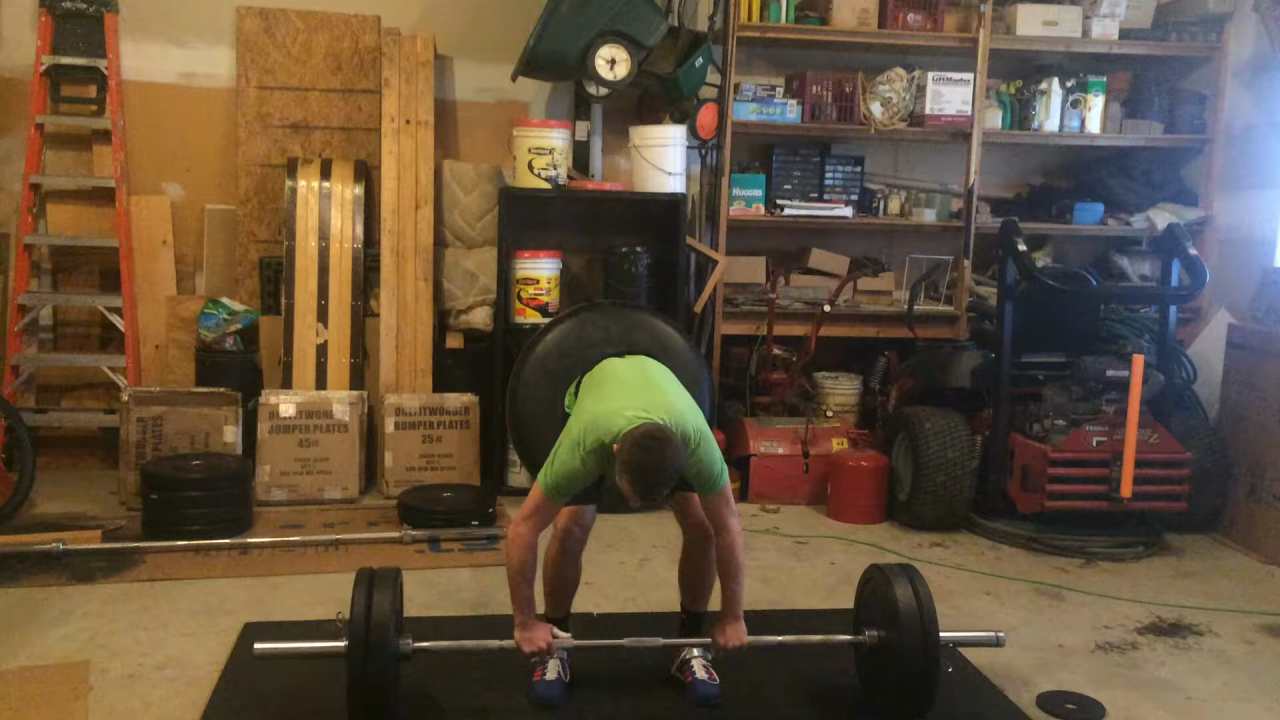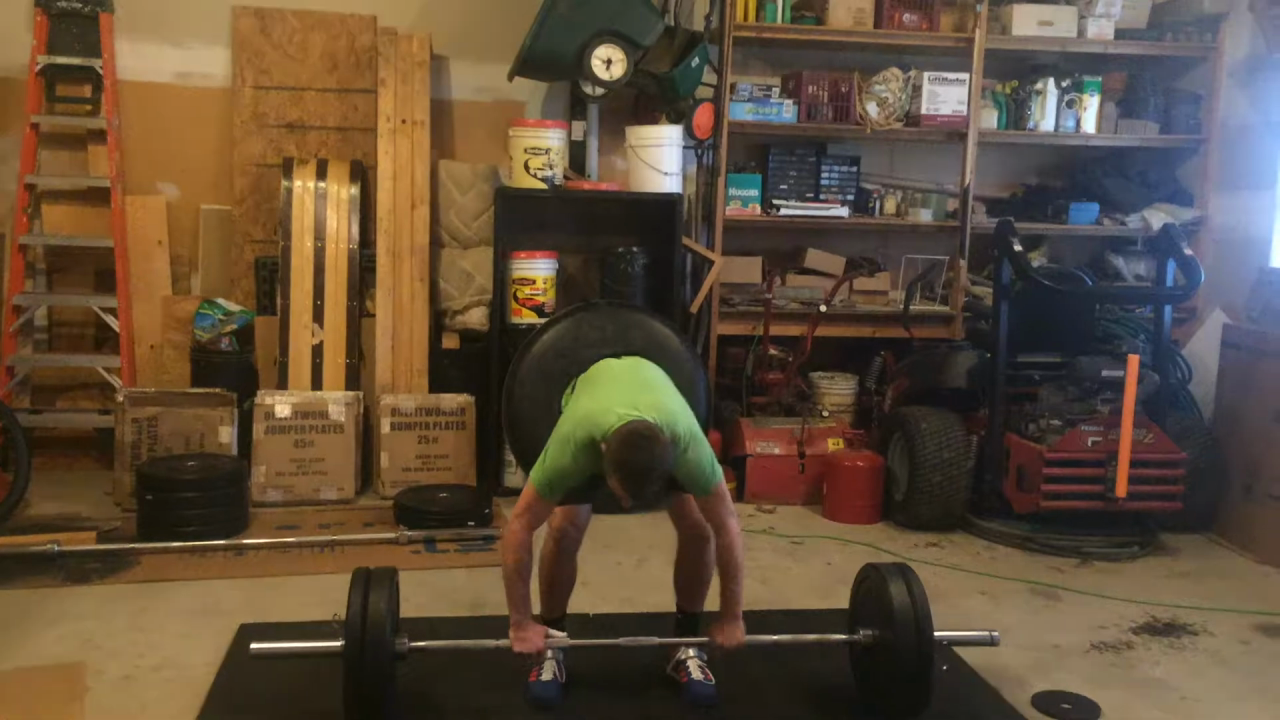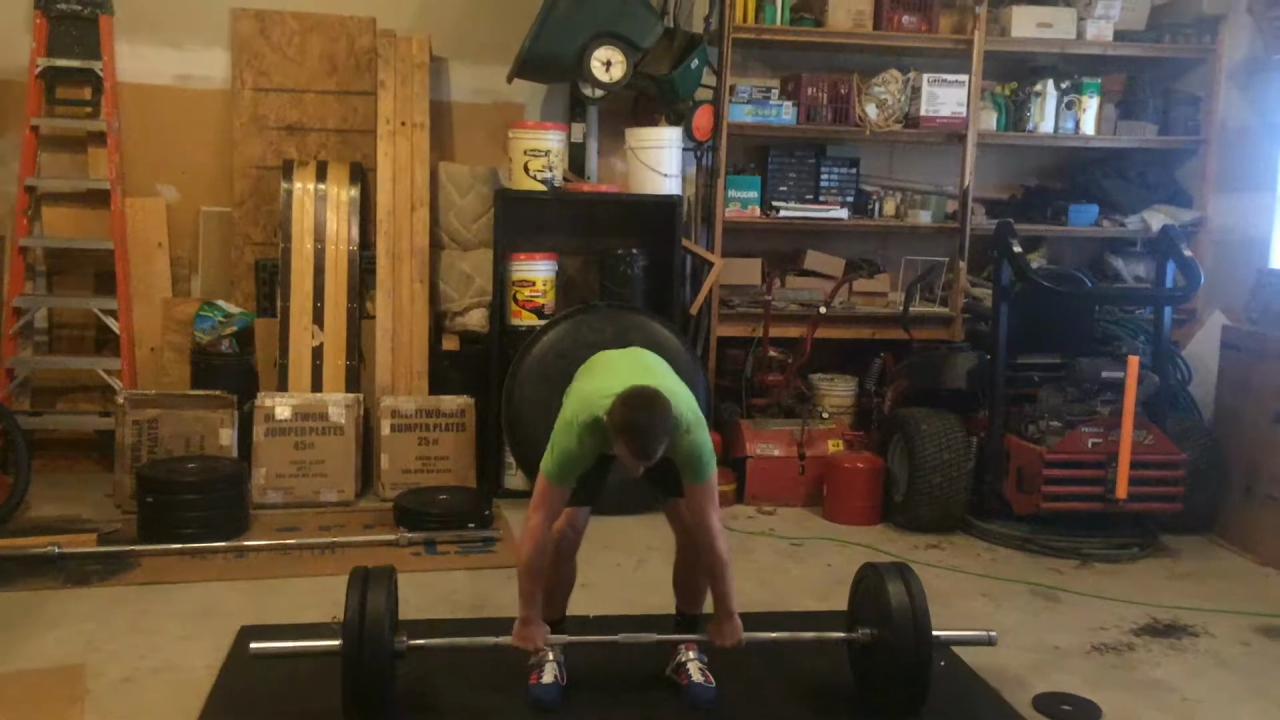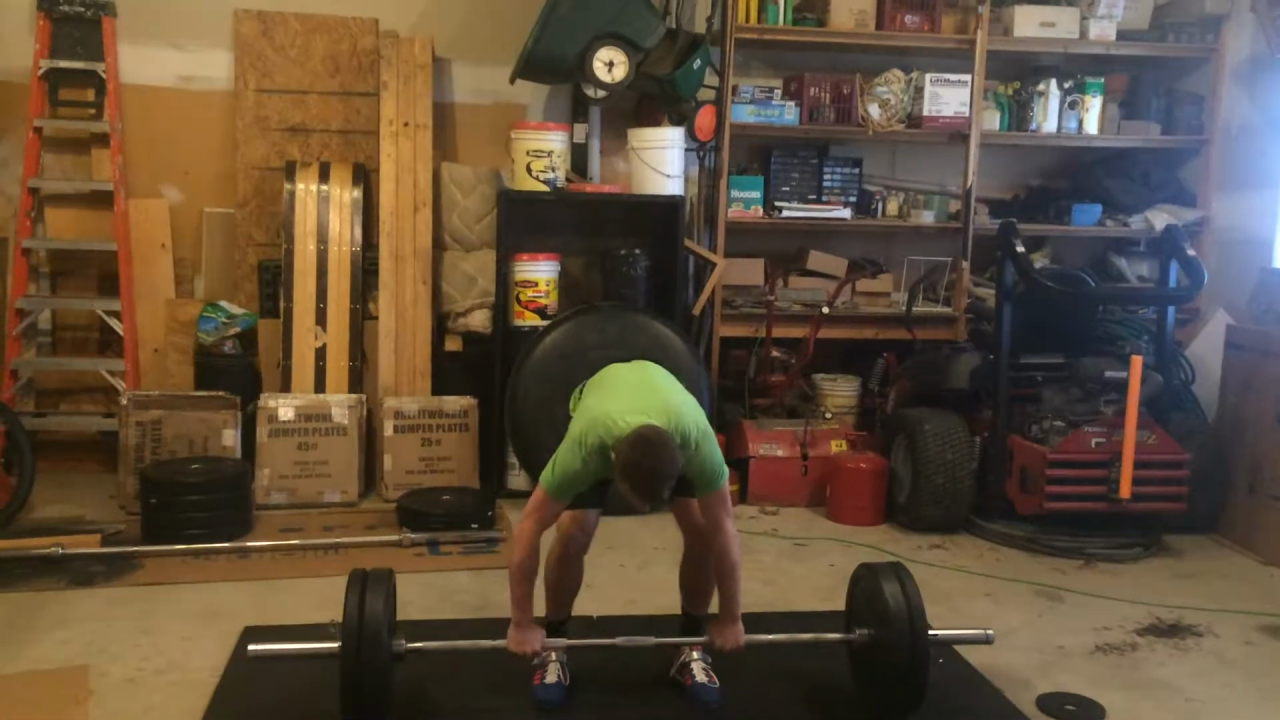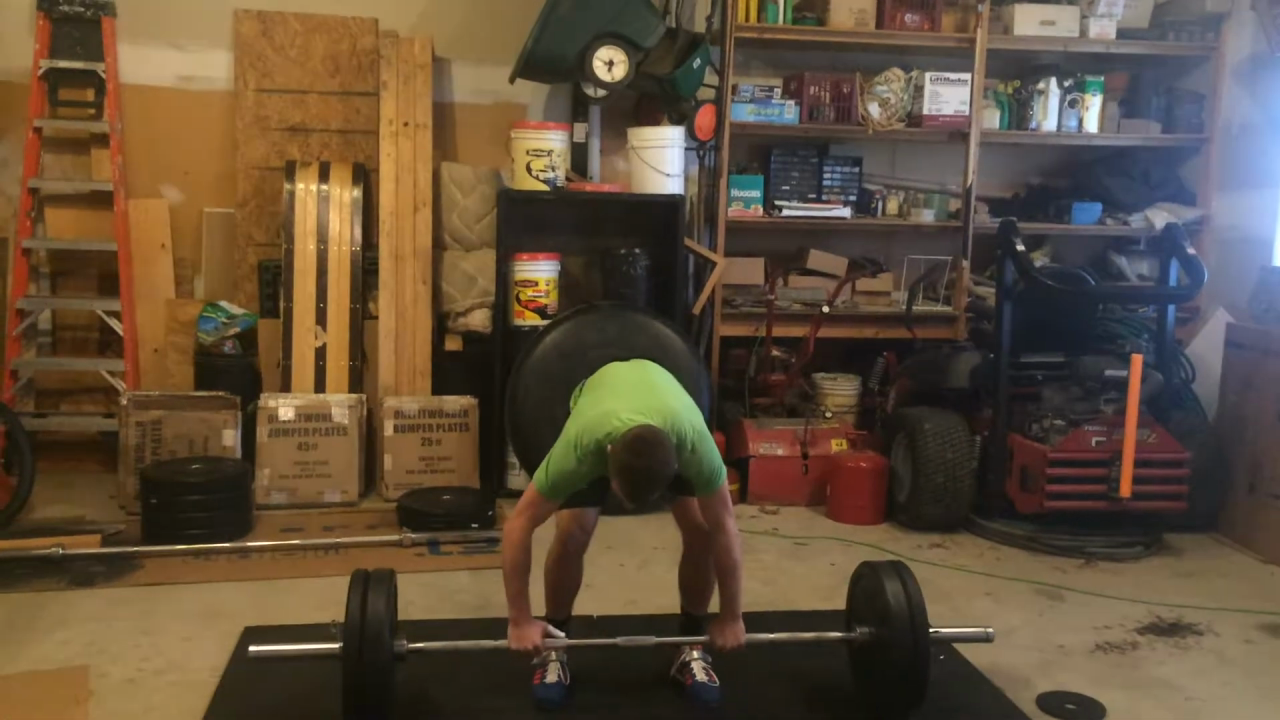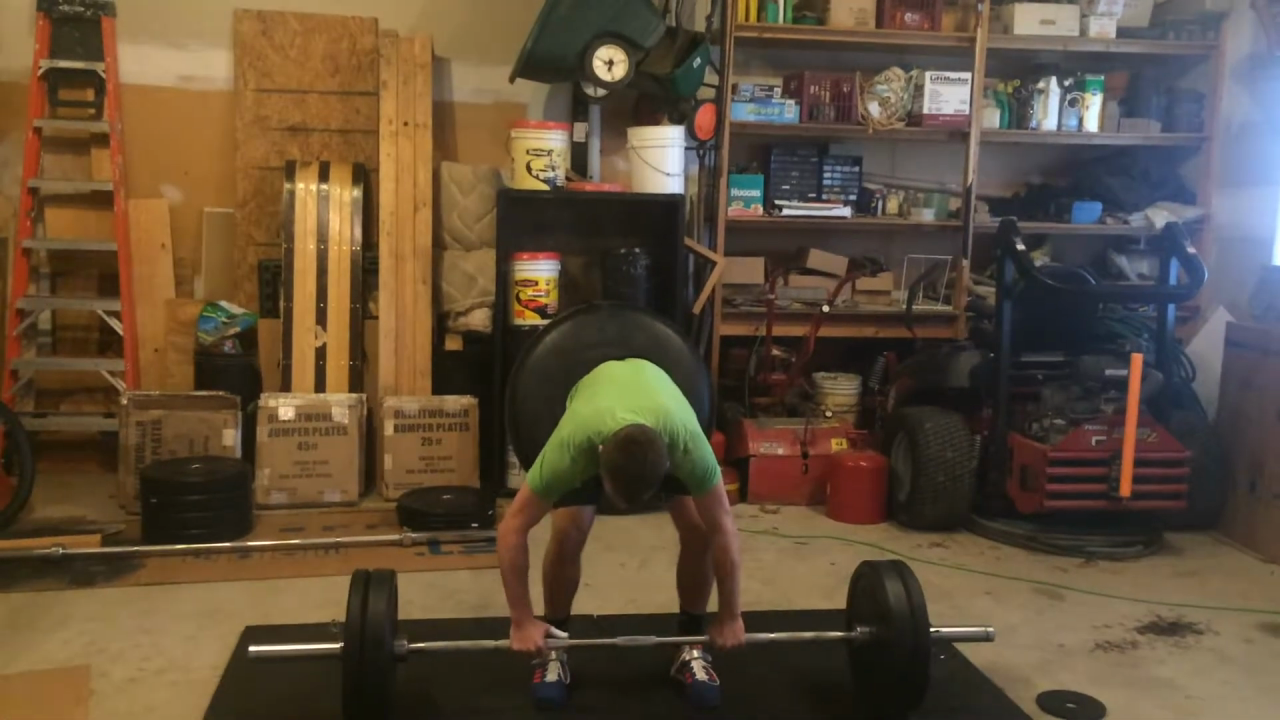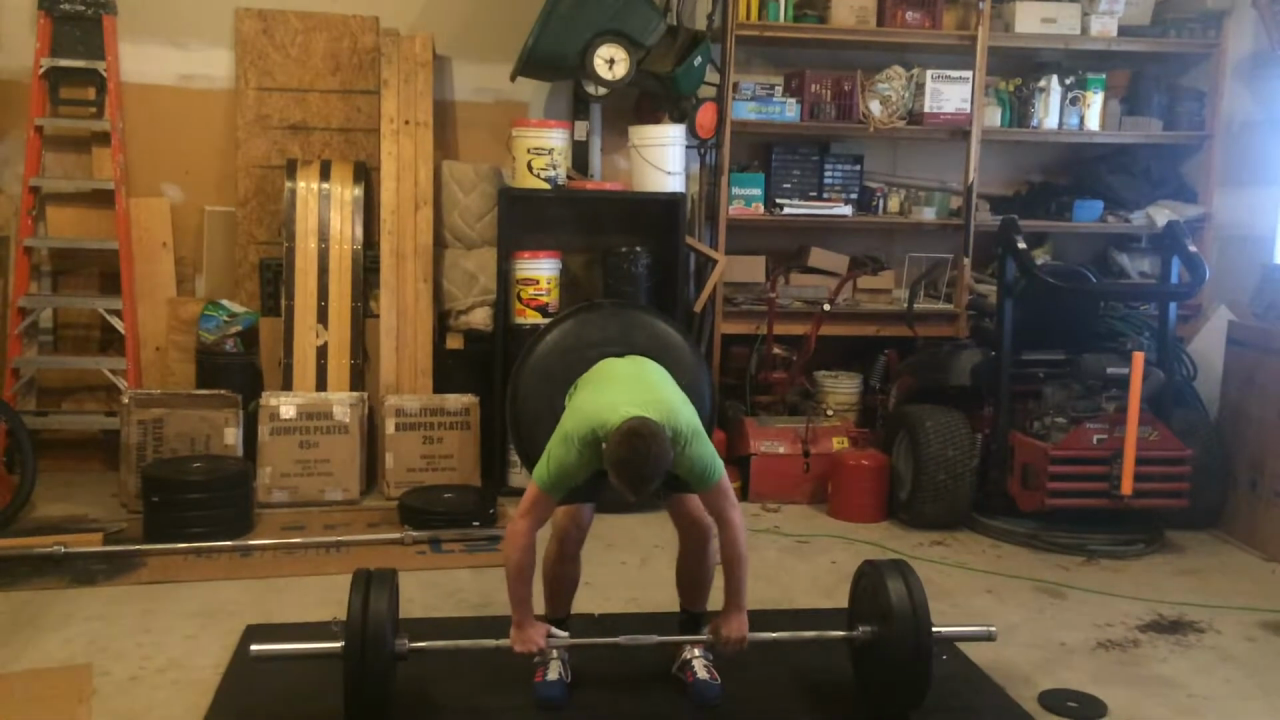
dt=0.2s
person 1, frame 1
left shoulder: (697, 444)
right shoulder: (583, 447)
left elbow: (727, 526)
right elbow: (522, 528)
left wrist: (733, 617)
right wrist: (525, 622)
left knee: (701, 527)
right knee: (569, 530)
left ankle: (691, 646)
right ankle: (555, 648)
person 1, frame 2
left shoulder: (688, 444)
right shoulder: (573, 444)
left elbow: (726, 526)
right elbow: (518, 527)
left wrist: (731, 617)
right wrist: (521, 621)
left knee: (697, 529)
right knee: (564, 531)
left ankle: (686, 646)
right ankle: (551, 648)
person 1, frame 3
left shoulder: (689, 427)
right shoulder: (578, 425)
left elbow: (708, 525)
right elbow: (539, 520)
left wrist: (726, 615)
right wrist: (529, 618)
right hip: (592, 408)
left knee: (692, 530)
right knee: (563, 533)
left ankle: (686, 649)
right ankle: (551, 651)
person 1, frame 4
left shoulder: (698, 444)
right shoulder: (585, 447)
left elbow: (722, 529)
right elbow: (529, 527)
left wrist: (730, 618)
right wrist: (521, 622)
right hip: (597, 411)
left knee: (702, 531)
right knee: (571, 536)
left ankle: (691, 649)
right ankle: (553, 649)
person 1, frame 5
left shoulder: (694, 444)
right shoulder: (580, 447)
left elbow: (723, 528)
right elbow: (518, 524)
left wrist: (731, 616)
right wrist: (519, 619)
left knee: (701, 530)
right knee: (571, 535)
left ankle: (691, 648)
right ankle: (553, 649)
person 1, frame 6
left shoulder: (687, 443)
right shoulder: (572, 446)
left elbow: (721, 527)
right elbow: (512, 526)
left wrist: (730, 616)
right wrist: (522, 620)
left knee: (698, 530)
right knee: (567, 534)
left ankle: (691, 647)
right ankle: (553, 650)
person 1, frame 7
left shoulder: (687, 439)
right shoulder: (575, 440)
left elbow: (731, 519)
right elbow: (521, 526)
left wrist: (735, 609)
right wrist: (522, 621)
right hip: (592, 415)
left knee: (699, 527)
right knee: (567, 531)
left ankle: (692, 645)
right ankle: (555, 649)
